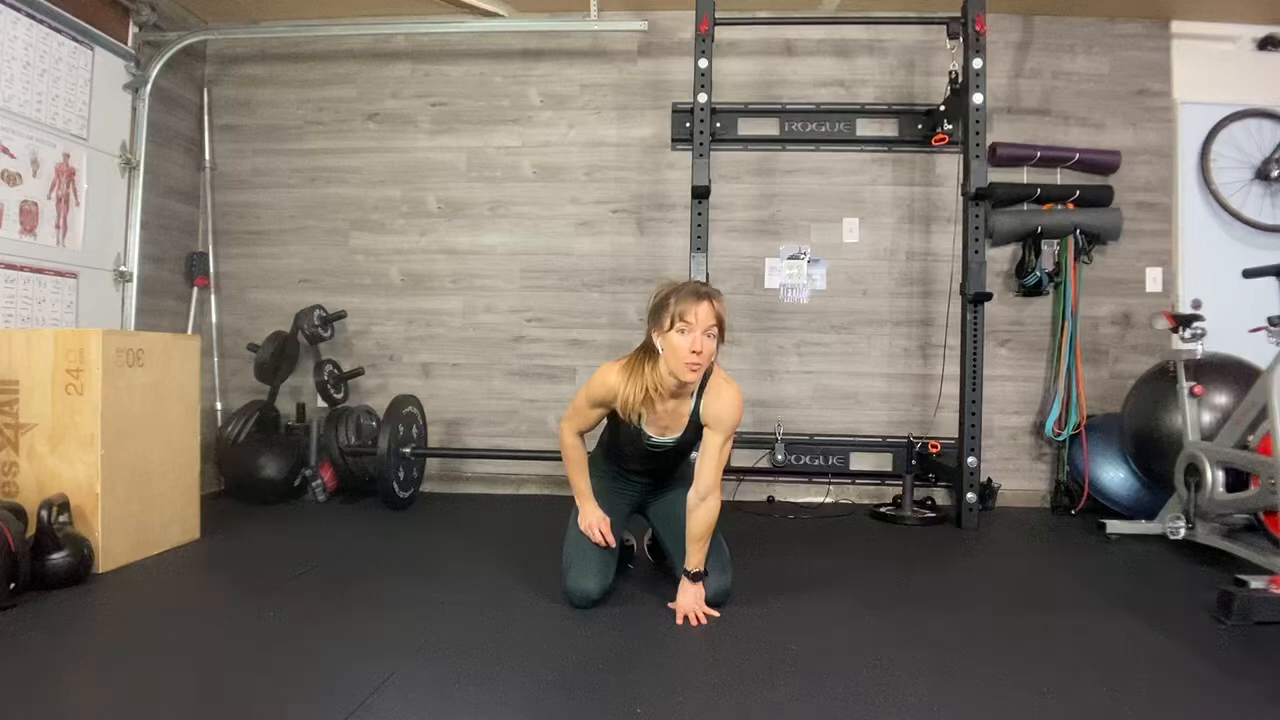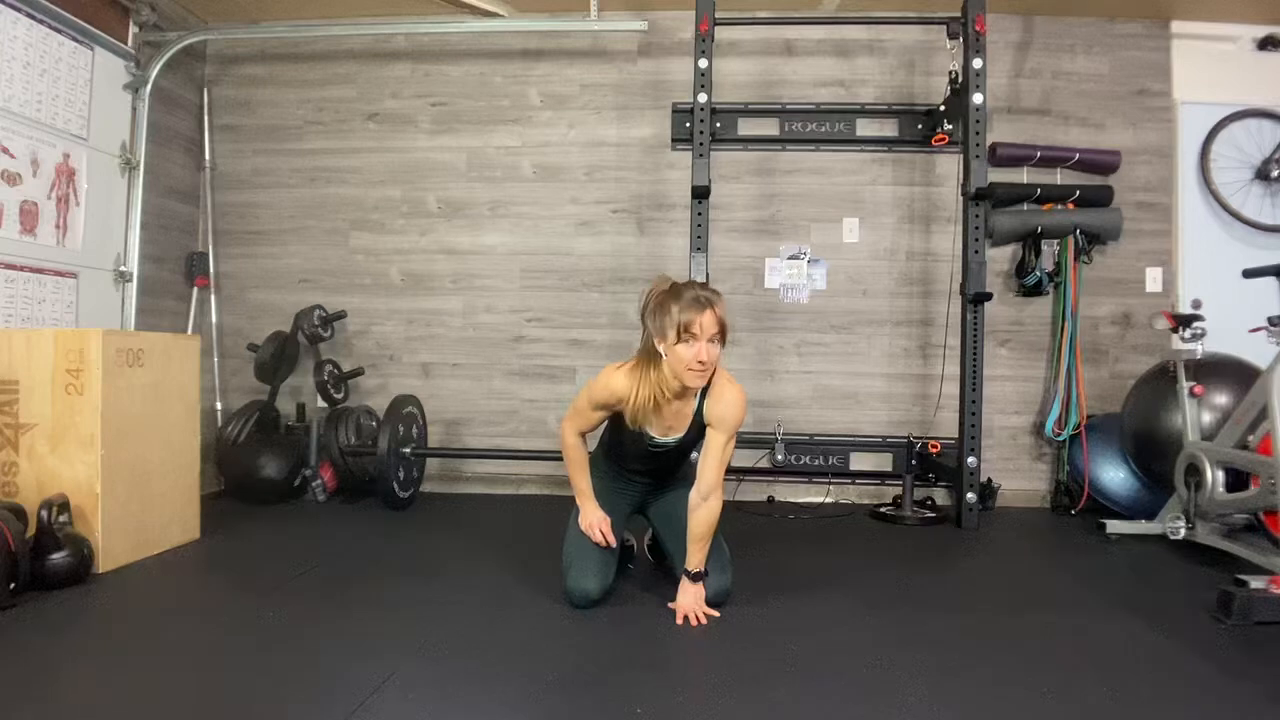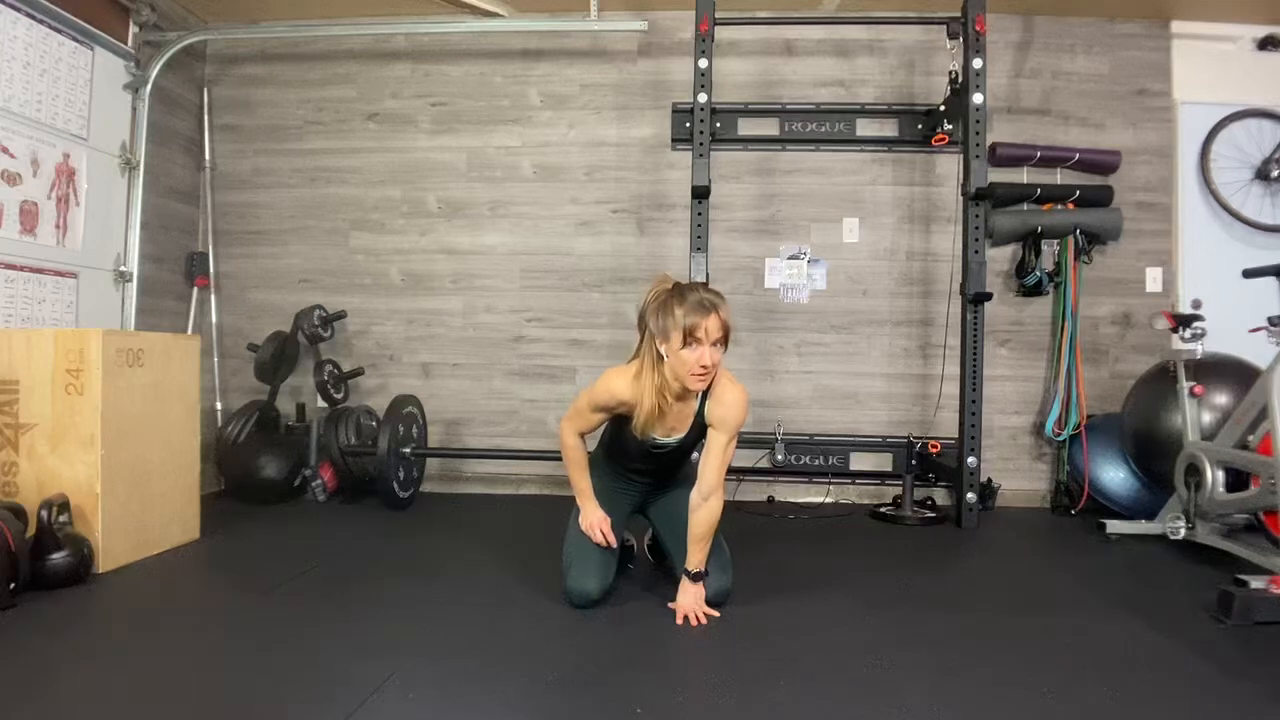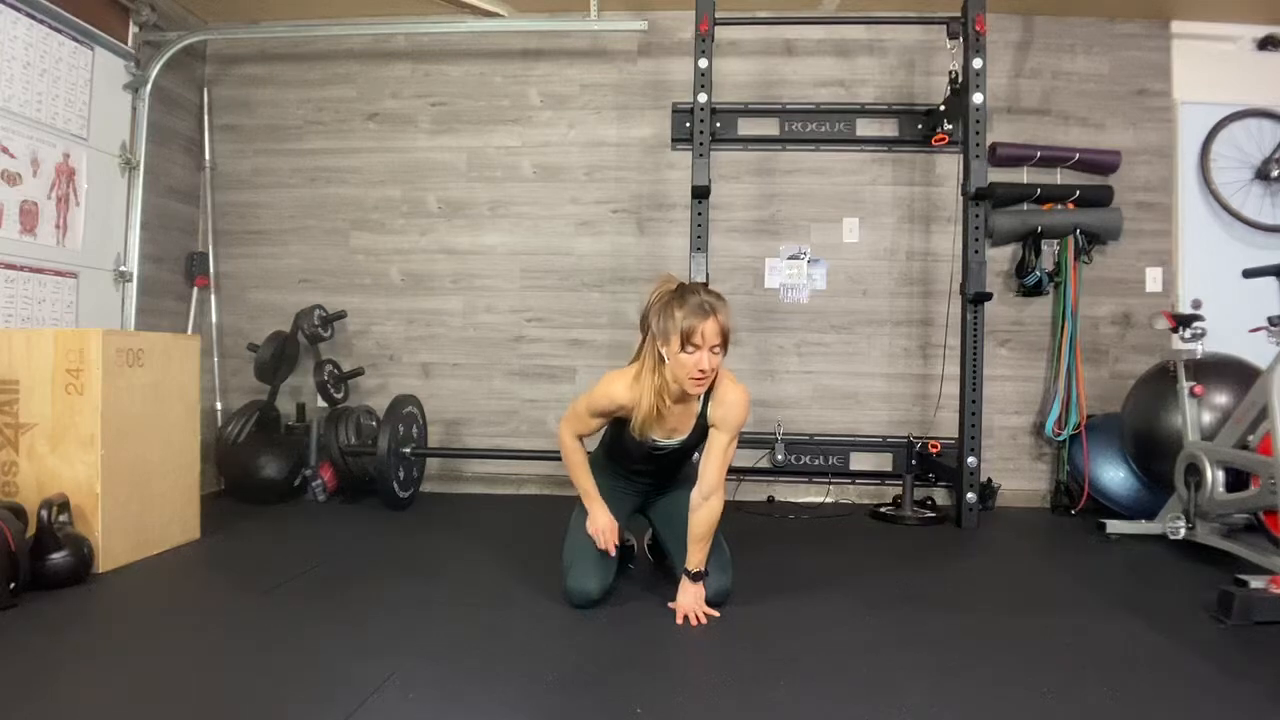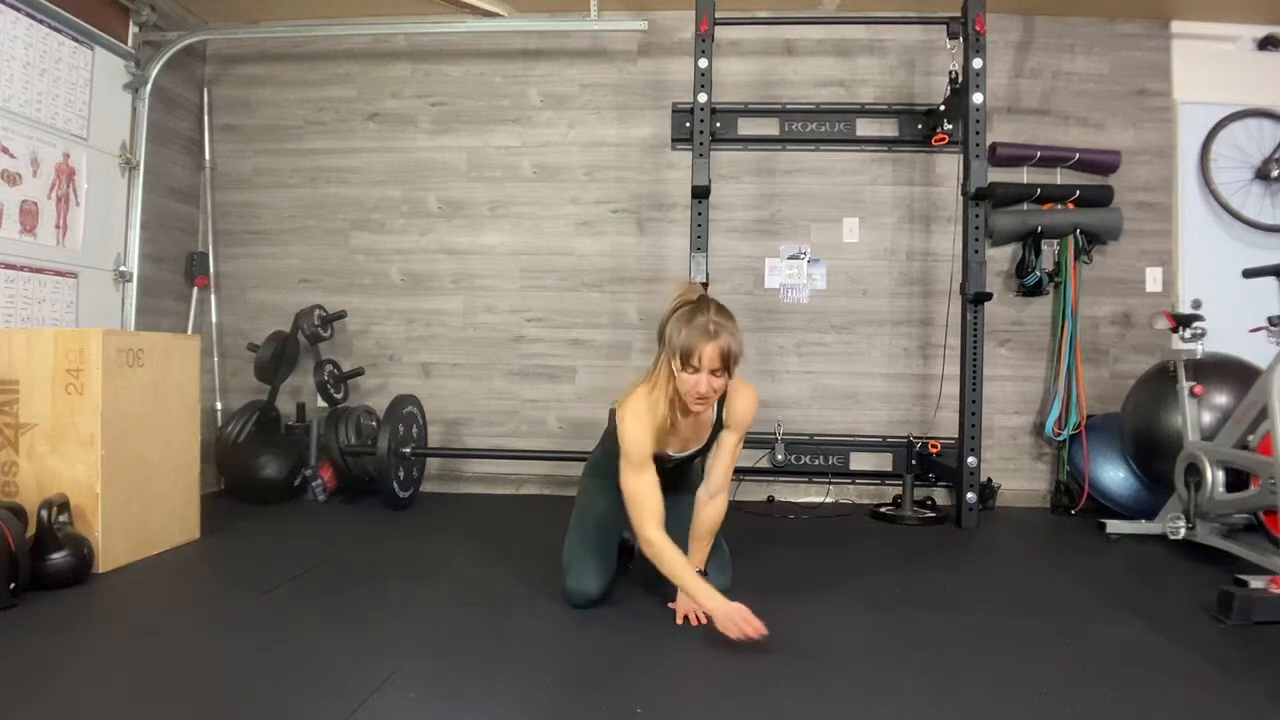
dt=0.3s
person 1, frame 1
left shoulder: (723, 398)
right shoulder: (617, 379)
left elbow: (705, 493)
right elbow: (570, 429)
left wrist: (692, 576)
right wrist: (586, 504)
left hip: (673, 480)
right hip: (612, 477)
left knee: (714, 589)
right knee: (583, 591)
left ankle: (661, 544)
right ankle: (618, 545)
person 1, frame 2
left shoulder: (727, 398)
right shoulder: (620, 382)
left elbow: (707, 494)
right elbow: (571, 430)
left wrist: (692, 575)
right wrist: (587, 504)
left hip: (673, 480)
right hip: (613, 477)
left knee: (714, 588)
right knee: (584, 591)
left ankle: (660, 544)
right ankle: (617, 545)
person 1, frame 3
left shoulder: (728, 398)
right shoulder: (622, 384)
left elbow: (708, 493)
right elbow: (570, 430)
left wrist: (692, 576)
right wrist: (587, 504)
left hip: (674, 480)
right hip: (613, 476)
left knee: (714, 589)
right knee: (584, 591)
left ankle: (659, 544)
right ankle: (617, 545)
person 1, frame 4
left shoulder: (730, 399)
right shoulder: (623, 388)
left elbow: (708, 494)
right elbow: (568, 432)
left wrist: (692, 575)
right wrist: (597, 508)
left hip: (676, 482)
right hip: (615, 479)
left knee: (714, 589)
right knee: (584, 590)
left ankle: (661, 543)
right ankle: (616, 541)
person 1, frame 5
left shoulder: (741, 402)
right shoulder: (640, 411)
left elbow: (713, 494)
right elbow: (649, 530)
left wrist: (693, 570)
right wrist: (713, 603)
left hip: (679, 481)
right hip: (615, 479)
left knee: (718, 584)
right knee: (583, 591)
left ankle: (668, 561)
right ankle: (621, 547)
